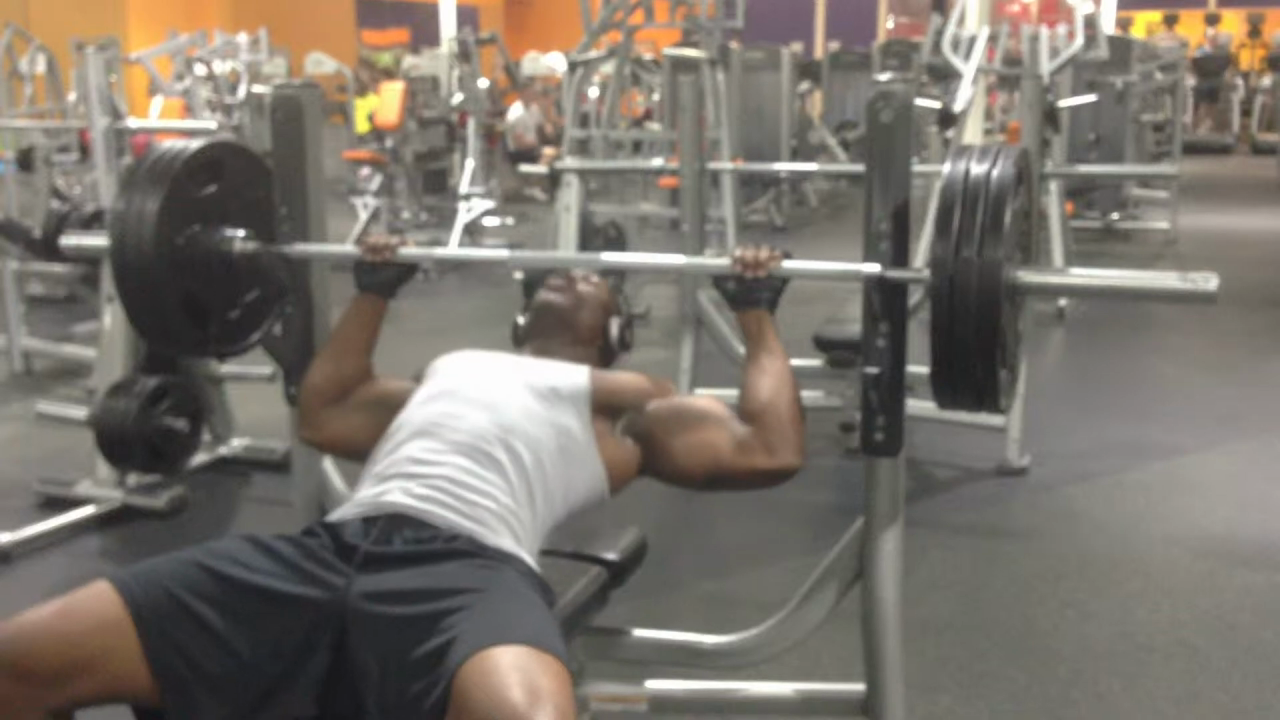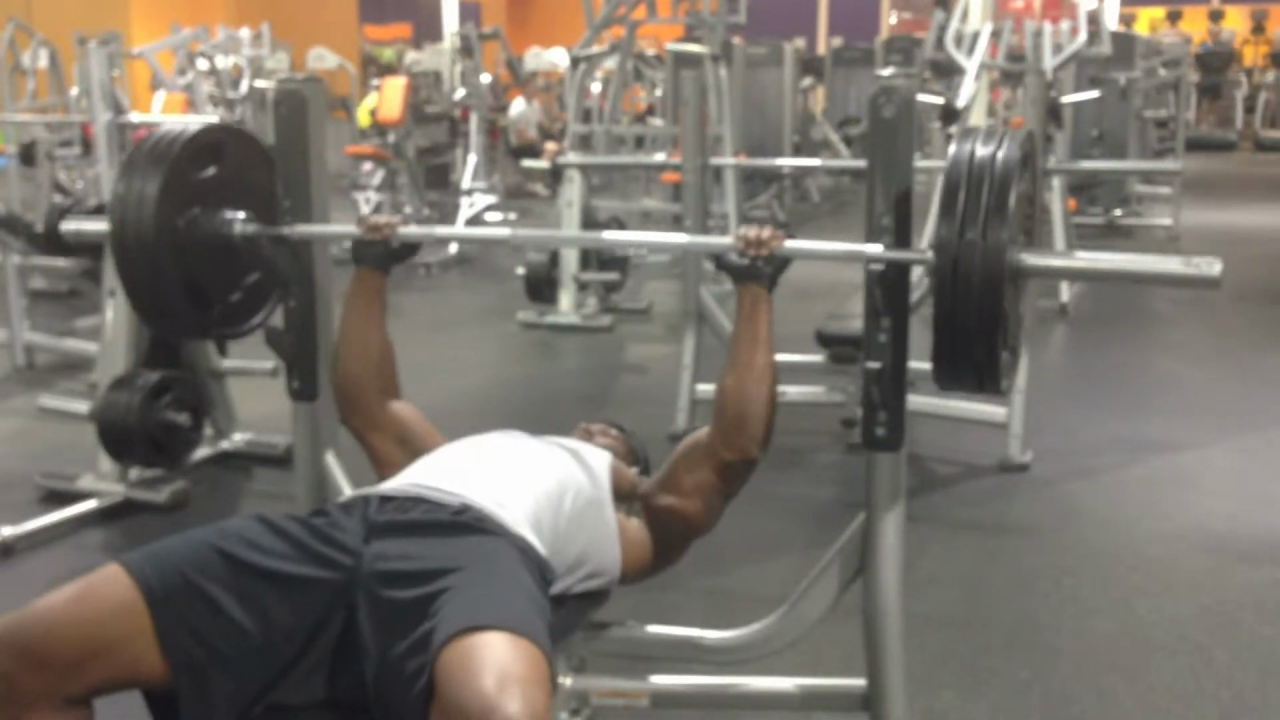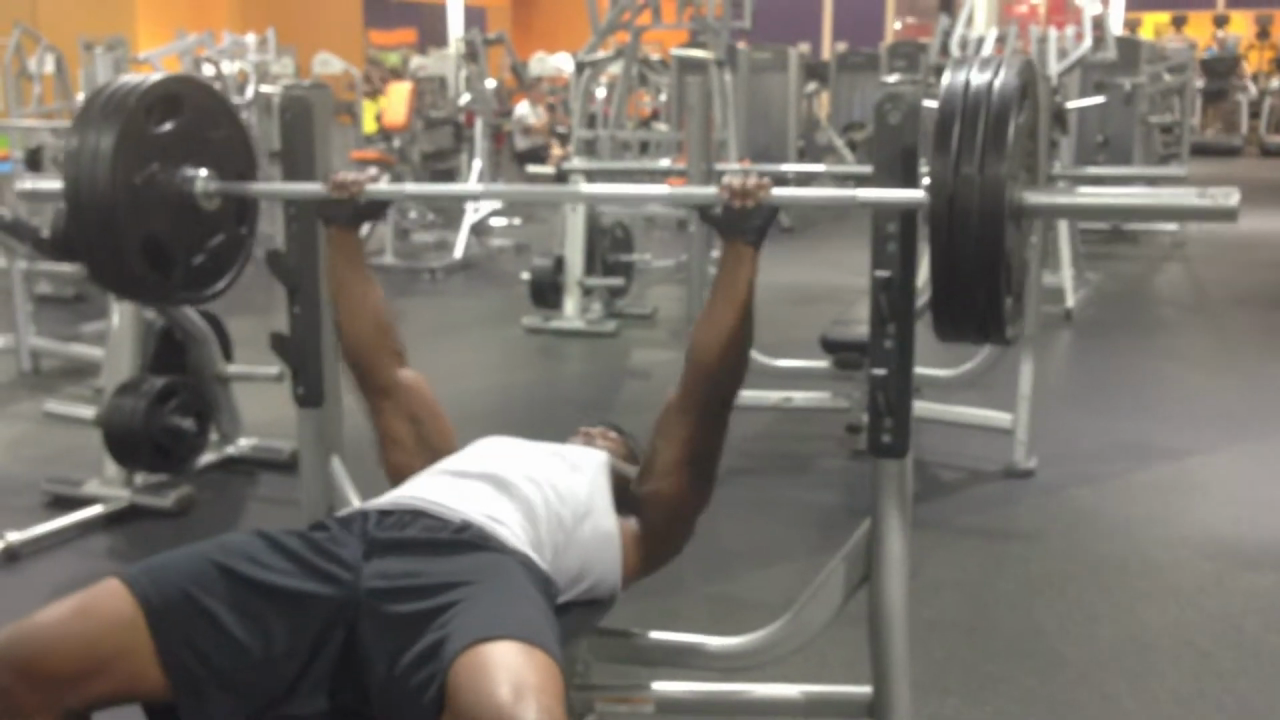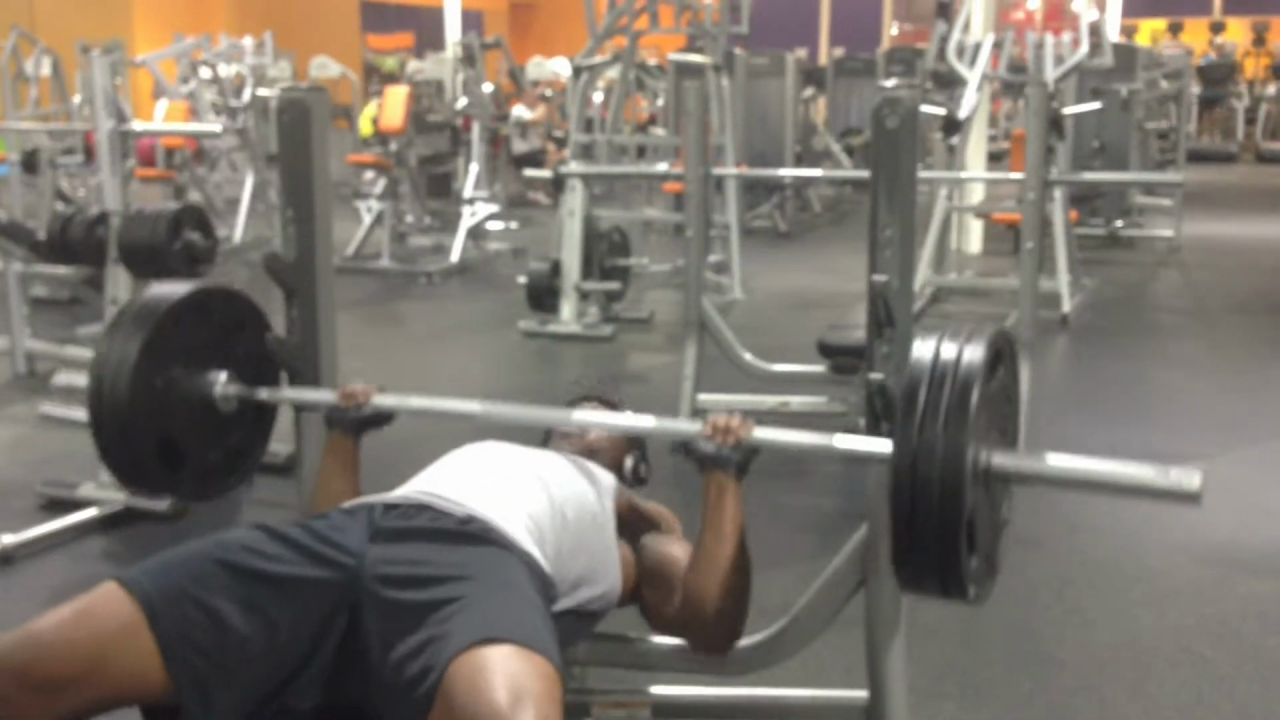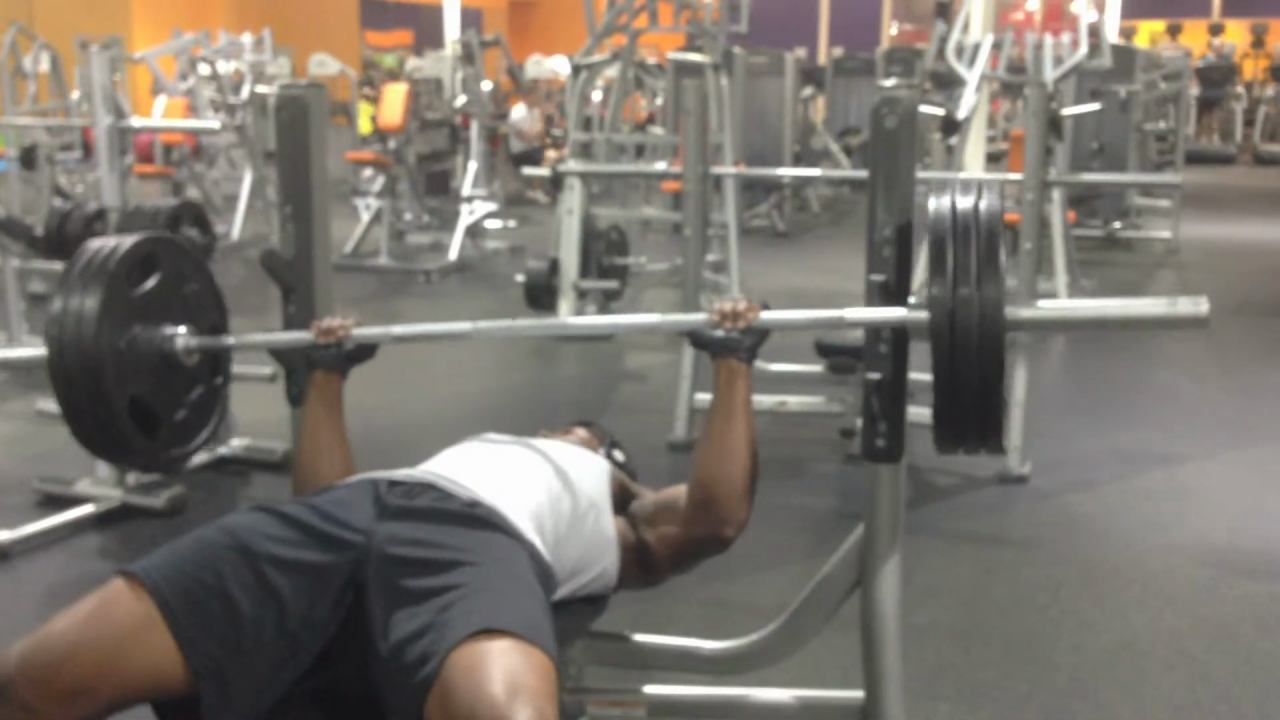
dt=1s
person 1, frame 1
left shoulder: (621, 400)
right shoulder: (444, 371)
left elbow: (769, 450)
right elbow: (319, 417)
left wrist: (756, 310)
right wrist: (371, 294)
left hip: (467, 570)
right hip: (328, 552)
person 1, frame 2
left shoulder: (637, 519)
right shoulder: (467, 451)
left elbow: (736, 445)
right elbow: (366, 404)
left wrist: (755, 290)
right wrist: (371, 271)
left hip: (482, 550)
right hip: (343, 530)
person 1, frame 3
left shoulder: (632, 527)
right shoulder: (457, 464)
left elbow: (705, 396)
right elbow: (383, 372)
left wrist: (740, 244)
right wrist: (343, 230)
right hip: (344, 544)
person 1, frame 4
left shoulder: (636, 521)
right shoulder: (484, 452)
left elbow: (710, 621)
left wrist: (725, 475)
right wrist: (344, 433)
left hip: (484, 562)
right hip: (353, 535)
person 1, frame 5
left shoulder: (627, 523)
right shoulder: (477, 453)
left elbow: (716, 516)
right elbow: (319, 492)
left wrist: (732, 363)
right wrist: (327, 372)
left hip: (483, 544)
right hip: (350, 515)
